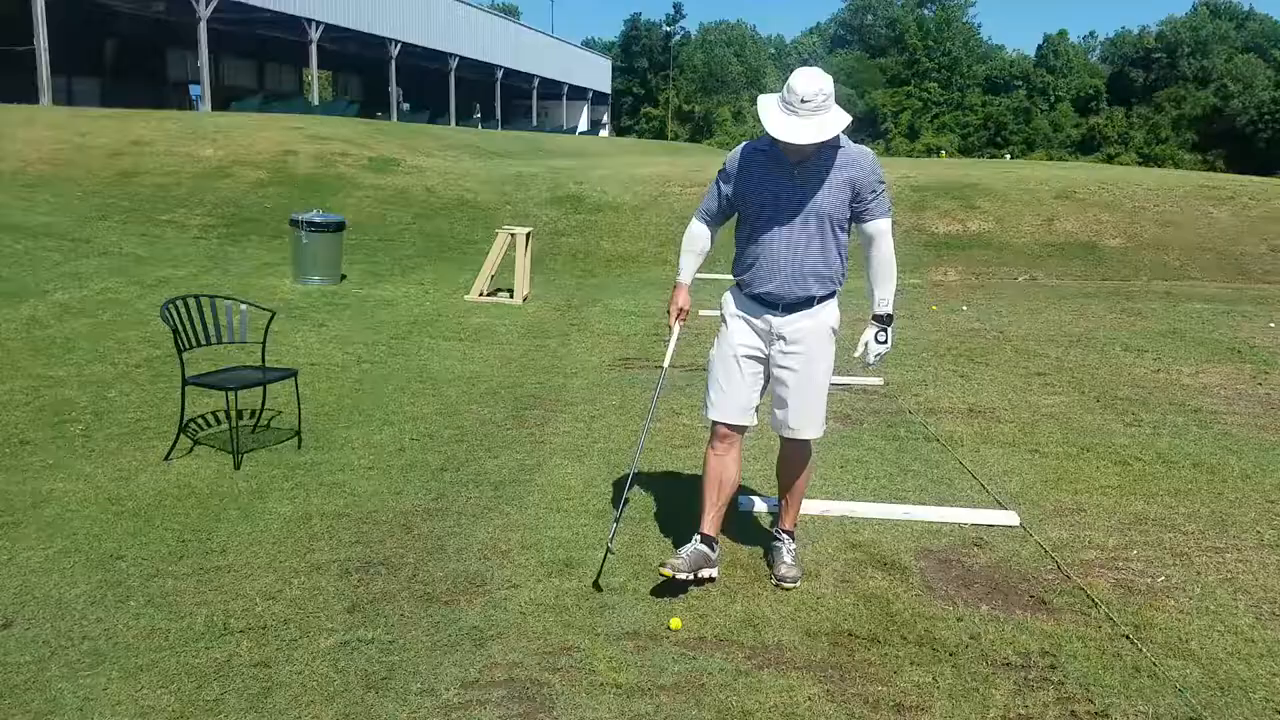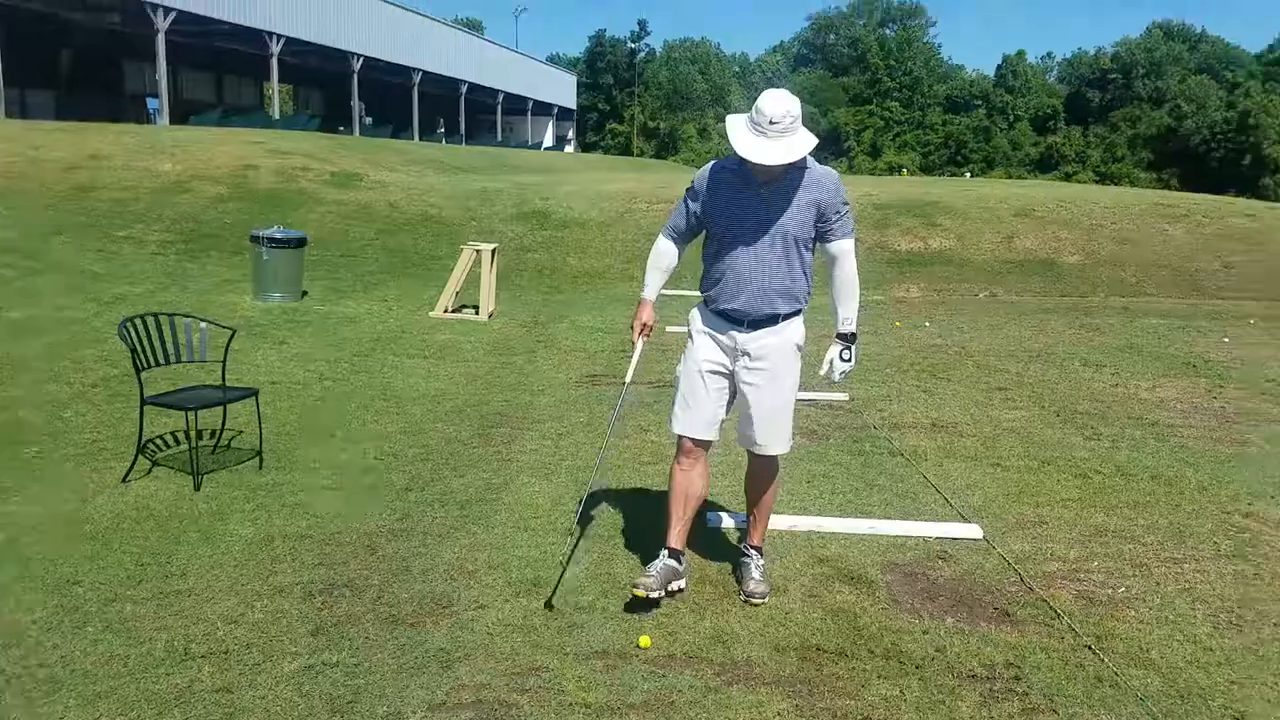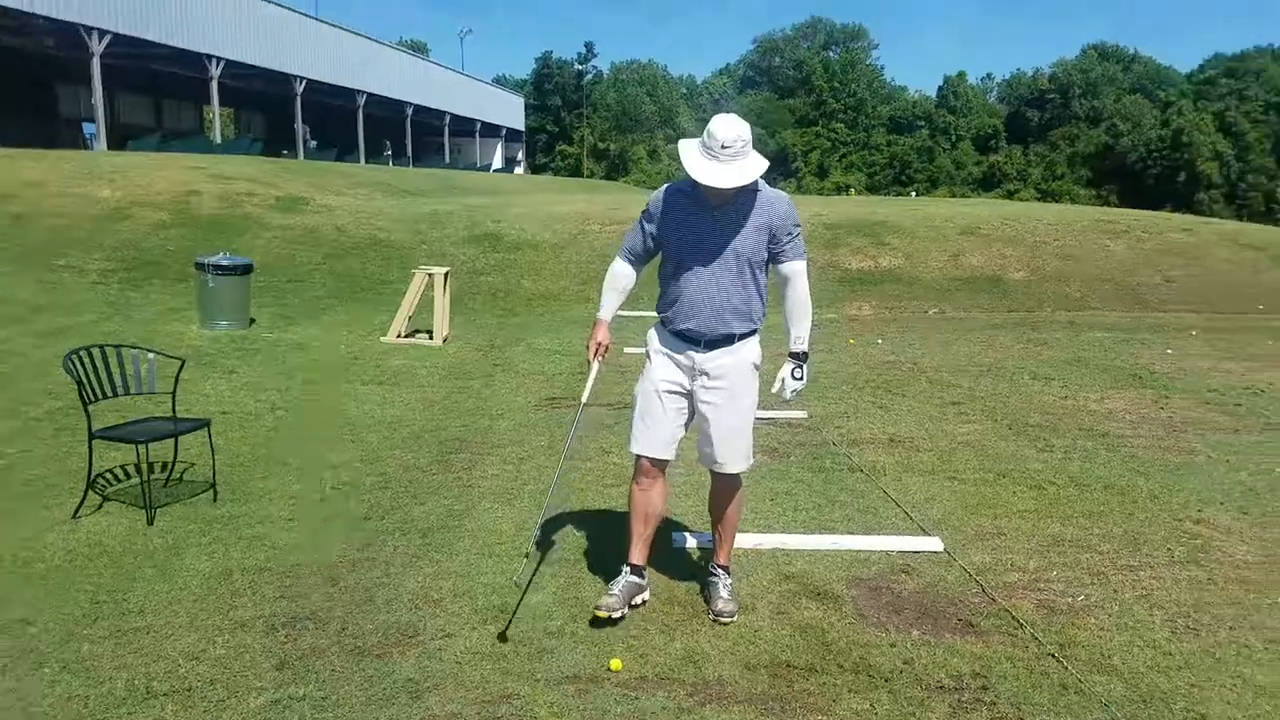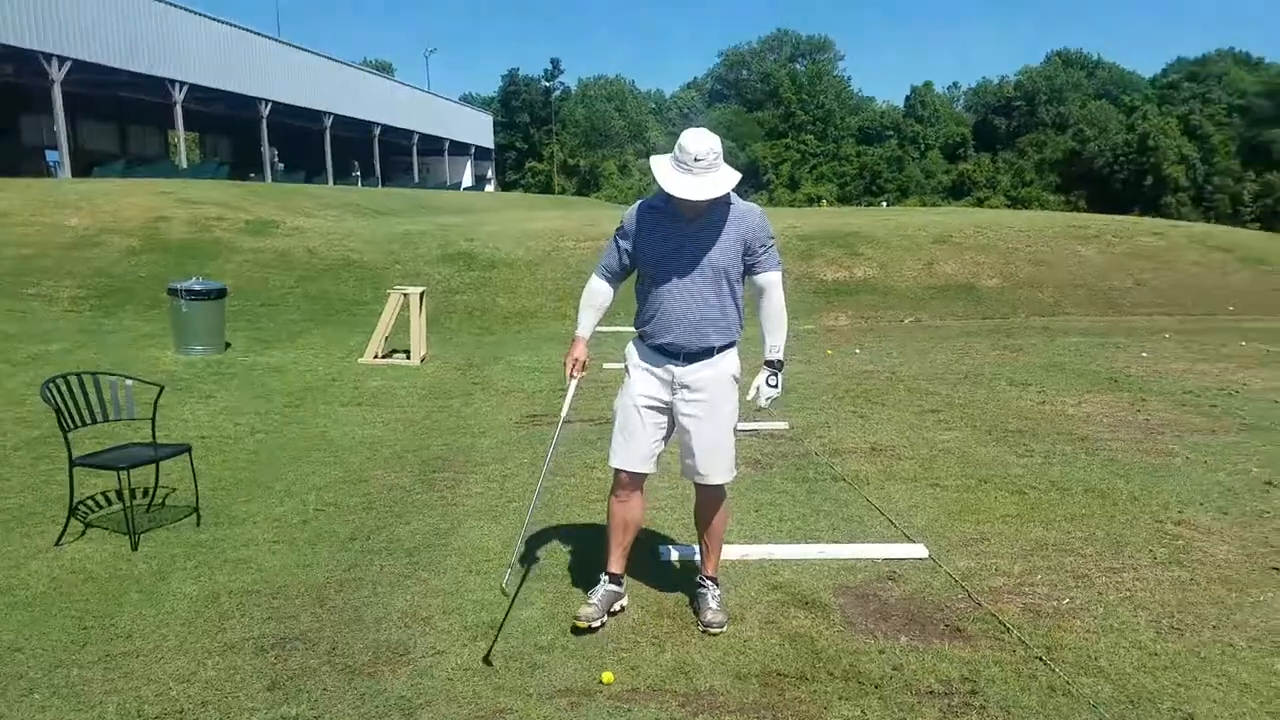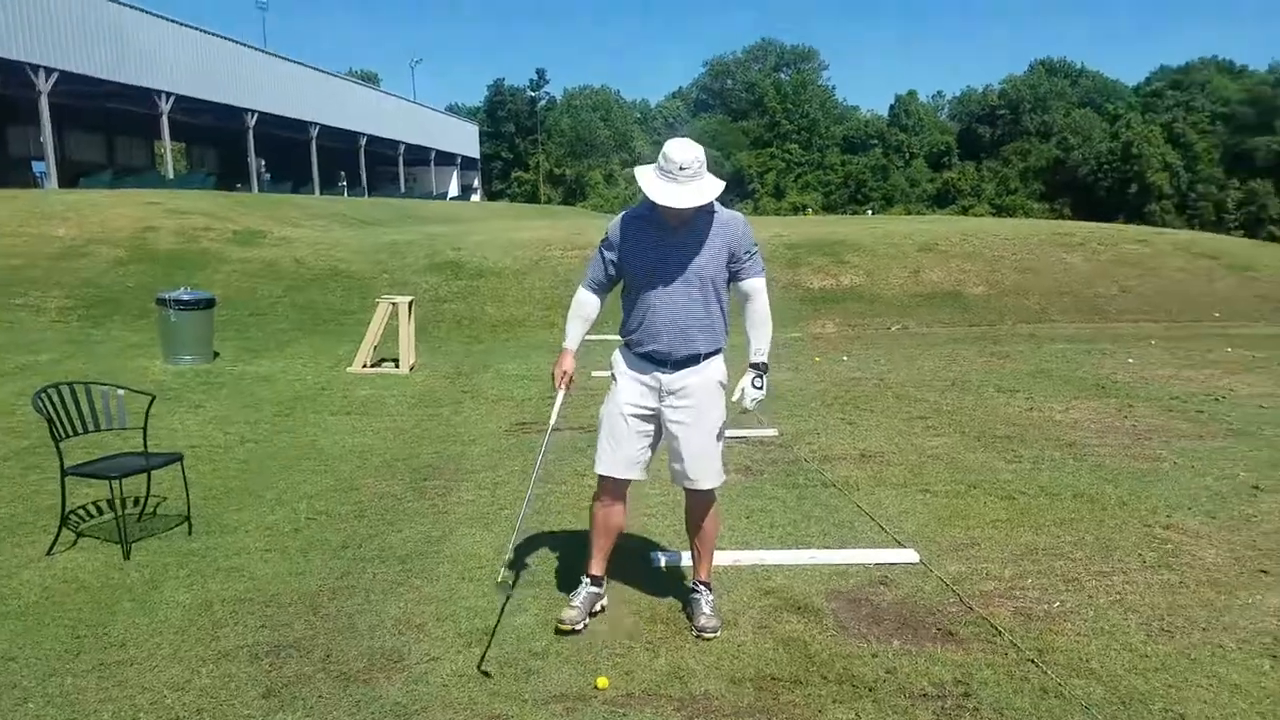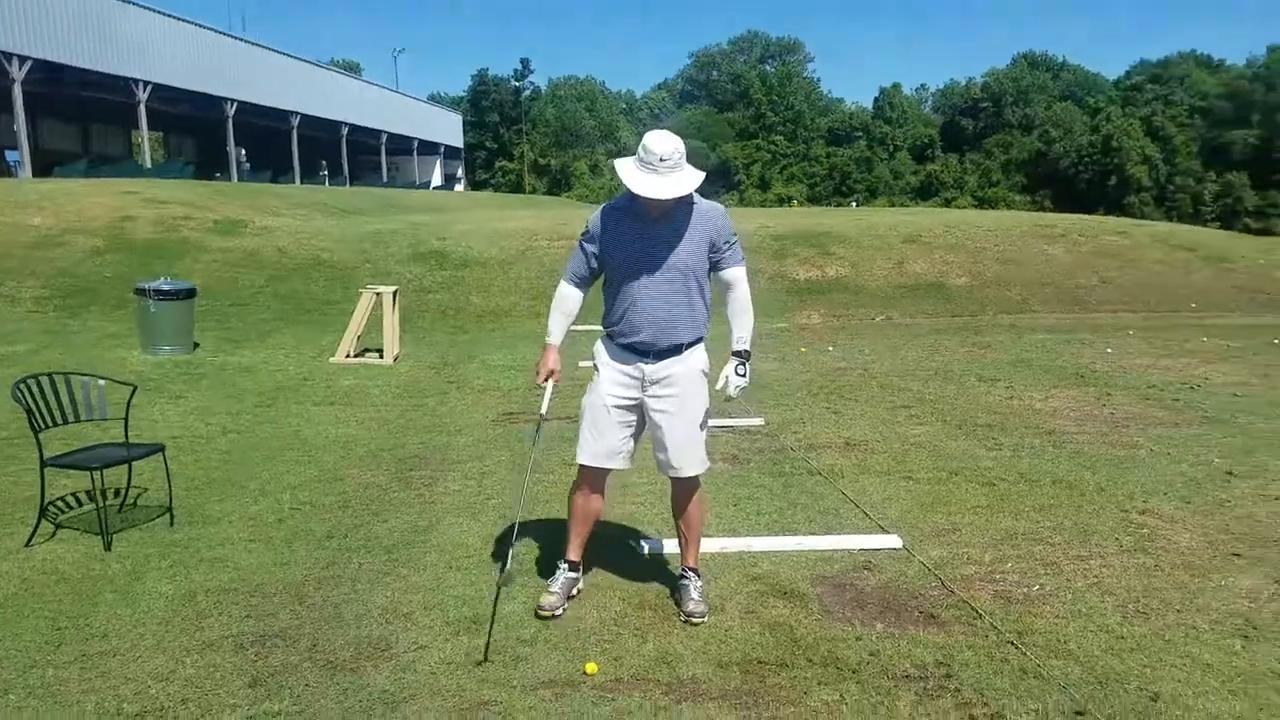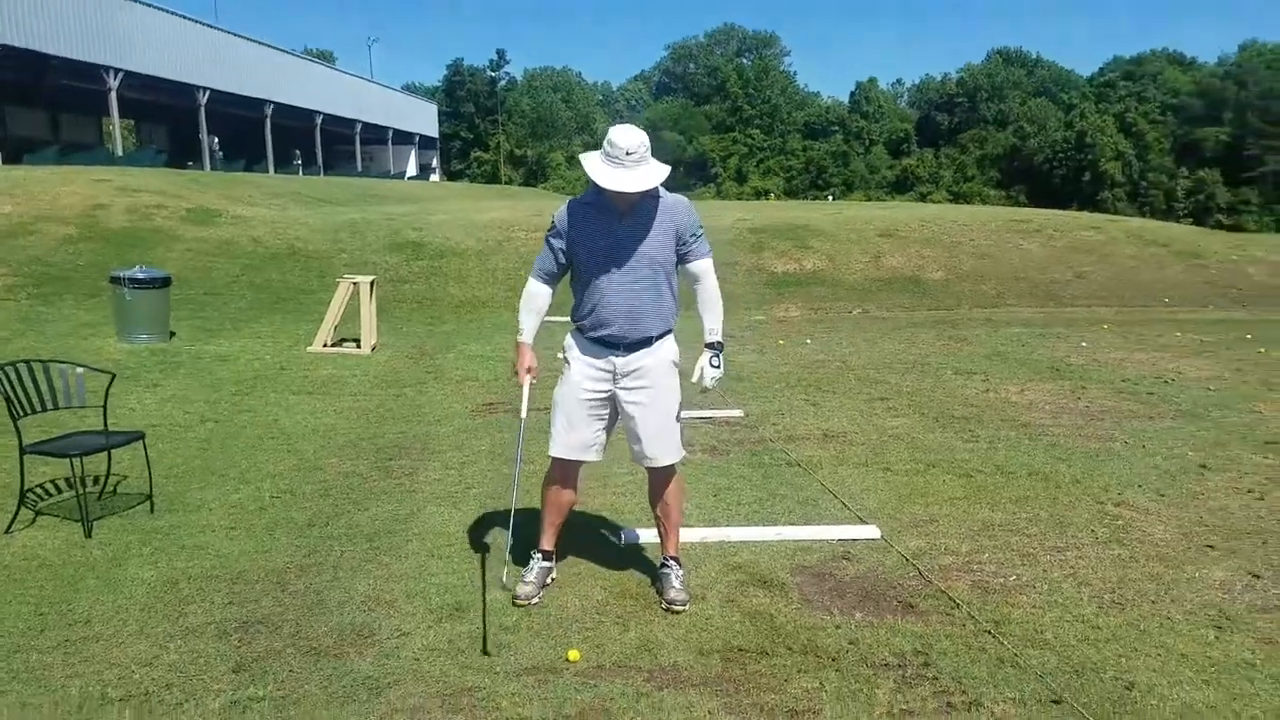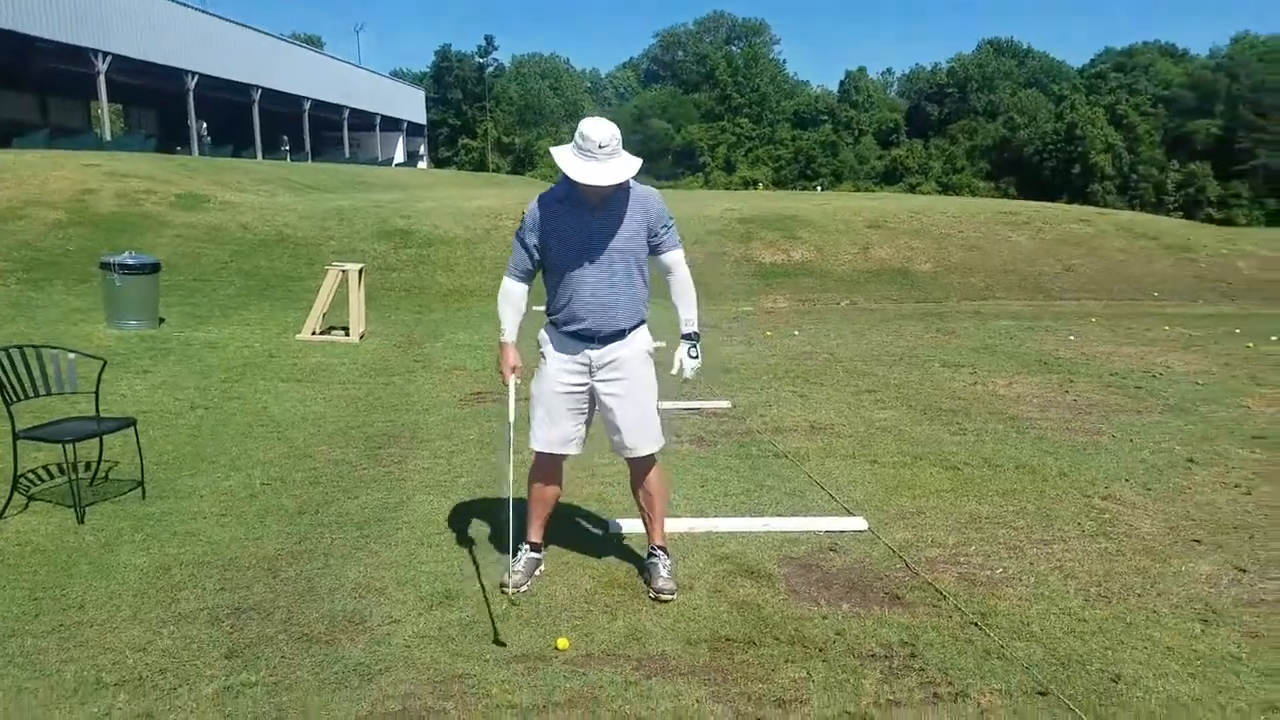
dt=0.1s
person 1, frame 1
left shoulder: (858, 165)
right shoulder: (744, 158)
left elbow: (879, 241)
right elbow: (705, 222)
left wrist: (881, 315)
right wrist: (683, 282)
left hip: (810, 320)
right hip: (744, 313)
left knee: (798, 437)
right knee: (725, 429)
left ankle: (784, 536)
right ankle: (705, 543)
person 1, frame 2
left shoulder: (822, 185)
right shoulder: (712, 177)
left elbow: (842, 261)
right elbow: (672, 238)
left wrist: (845, 334)
right wrist: (647, 297)
left hip: (776, 337)
right hip: (711, 329)
left knee: (765, 453)
right knee: (690, 445)
left ankle: (752, 552)
right ankle: (673, 557)
person 1, frame 3
left shoulder: (775, 207)
right shoulder: (667, 200)
left elbow: (794, 280)
right elbow: (628, 261)
left wrist: (798, 353)
right wrist: (604, 318)
left hip: (734, 356)
right hip: (668, 350)
left knee: (727, 471)
right knee: (648, 463)
left ankle: (720, 572)
right ankle: (634, 574)
person 1, frame 4
left shoulder: (748, 220)
right shoulder: (641, 216)
left elbow: (770, 291)
right elbow: (605, 278)
left wrist: (773, 362)
right wrist: (581, 336)
left hip: (712, 368)
right hip: (648, 364)
left knee: (711, 483)
right knee: (627, 476)
left ankle: (708, 583)
right ankle: (613, 582)
person 1, frame 5
left shoulder: (731, 227)
right shoulder: (626, 227)
left elbow: (754, 297)
right elbow: (591, 290)
left wrist: (758, 365)
right wrist: (569, 348)
left hip: (700, 376)
right hip: (634, 372)
left knee: (701, 488)
right knee: (611, 481)
left ankle: (702, 589)
right ankle: (592, 584)
person 1, frame 6
left shoulder: (711, 218)
right shoulder: (606, 219)
left elbow: (735, 286)
right elbow: (573, 283)
left wrist: (740, 352)
right wrist: (552, 344)
left hip: (681, 365)
right hip: (616, 362)
left knee: (685, 476)
right knee: (591, 470)
left ankle: (690, 574)
right ankle: (570, 568)
person 1, frame 7
left shoulder: (677, 211)
right shoulder: (572, 215)
left elbow: (703, 278)
right elbow: (541, 282)
left wrist: (713, 343)
right wrist: (525, 342)
left hip: (652, 357)
right hip: (586, 357)
left knee: (662, 466)
right knee: (564, 462)
left ankle: (671, 564)
right ankle: (544, 557)
person 1, frame 8
left shoulder: (647, 203)
right shoulder: (544, 209)
left elbow: (675, 269)
right elbow: (516, 279)
left wrist: (689, 334)
right wrist: (507, 342)
left hip: (627, 348)
right hip: (562, 350)
left knee: (642, 456)
right knee: (547, 456)
left ankle: (657, 552)
right ankle: (531, 548)
